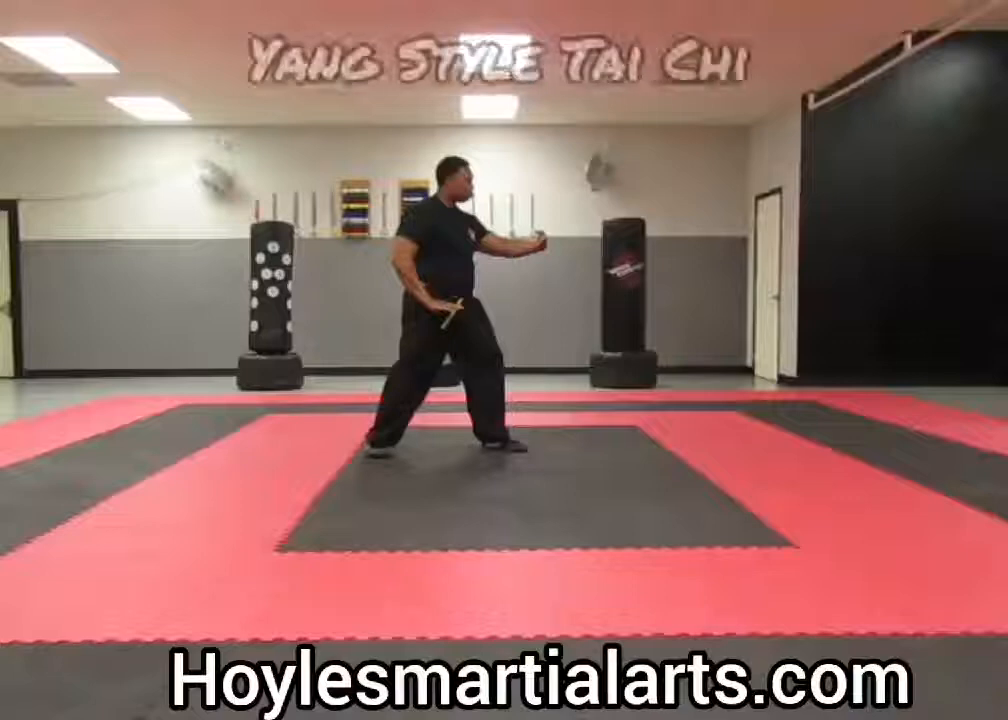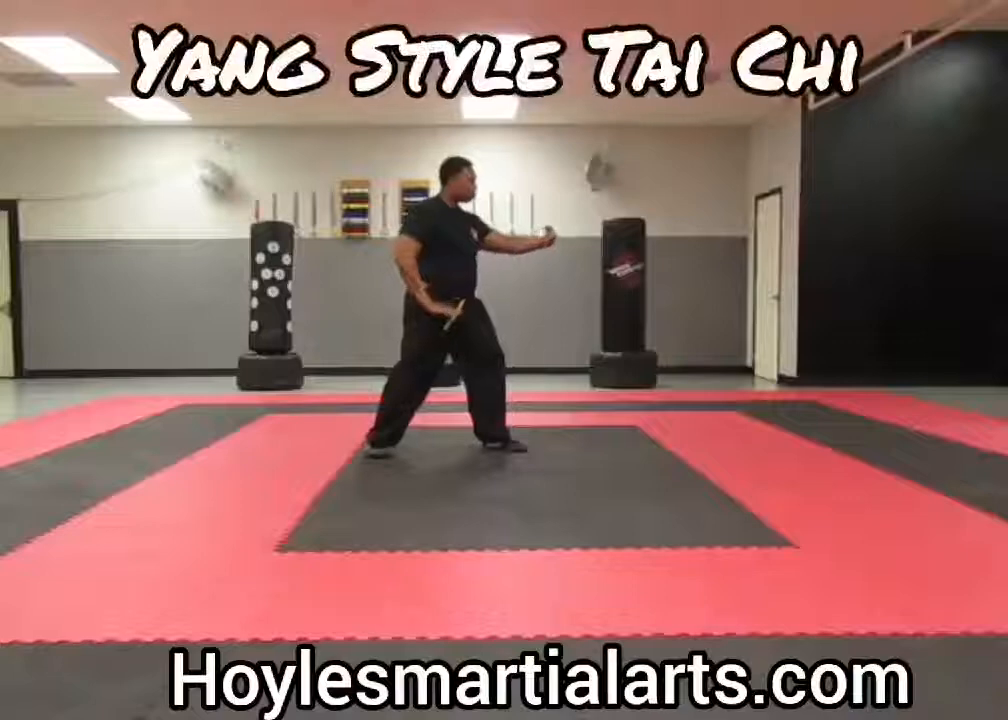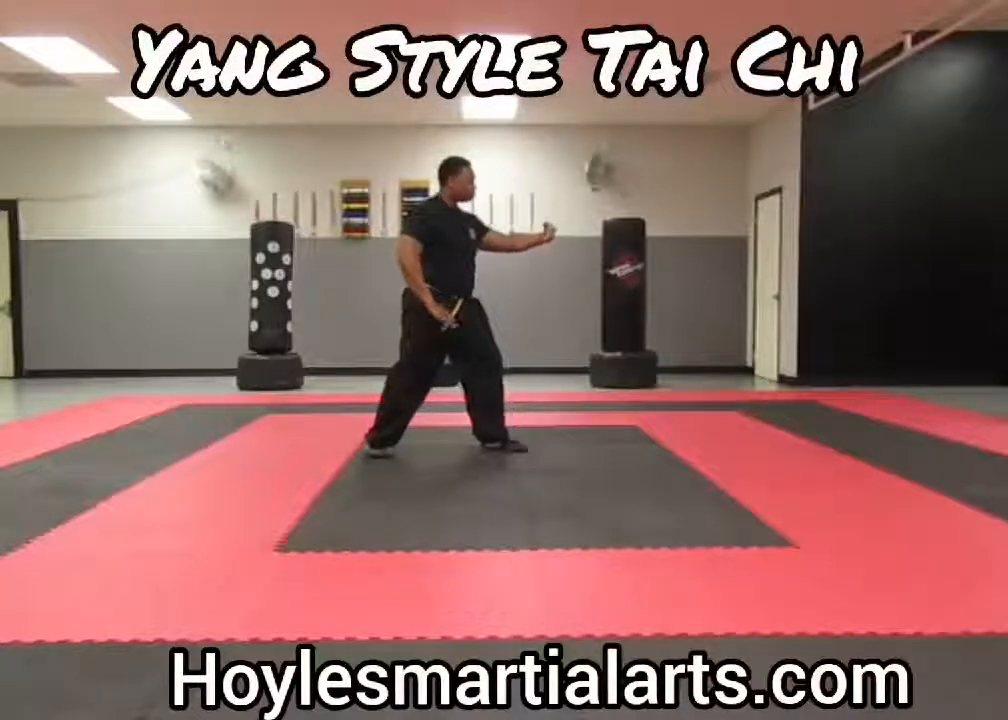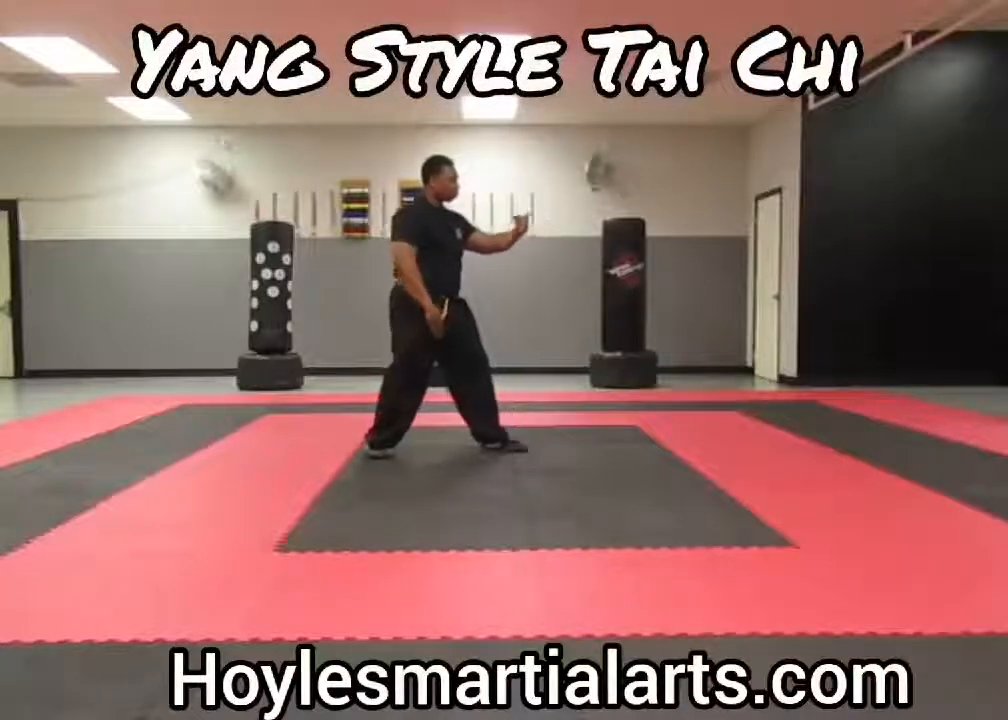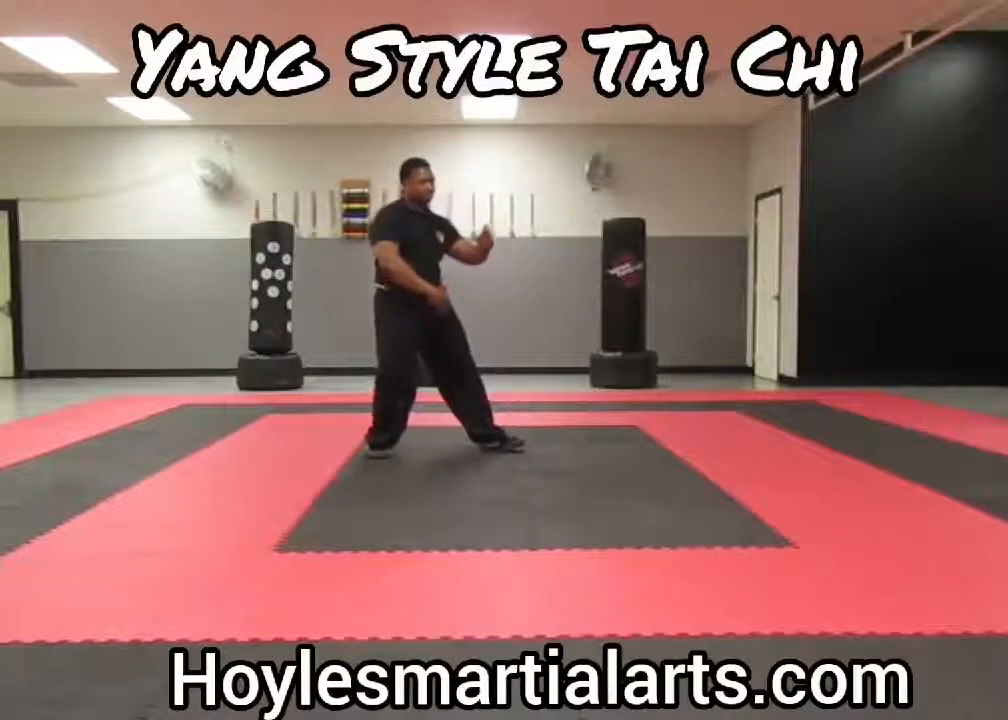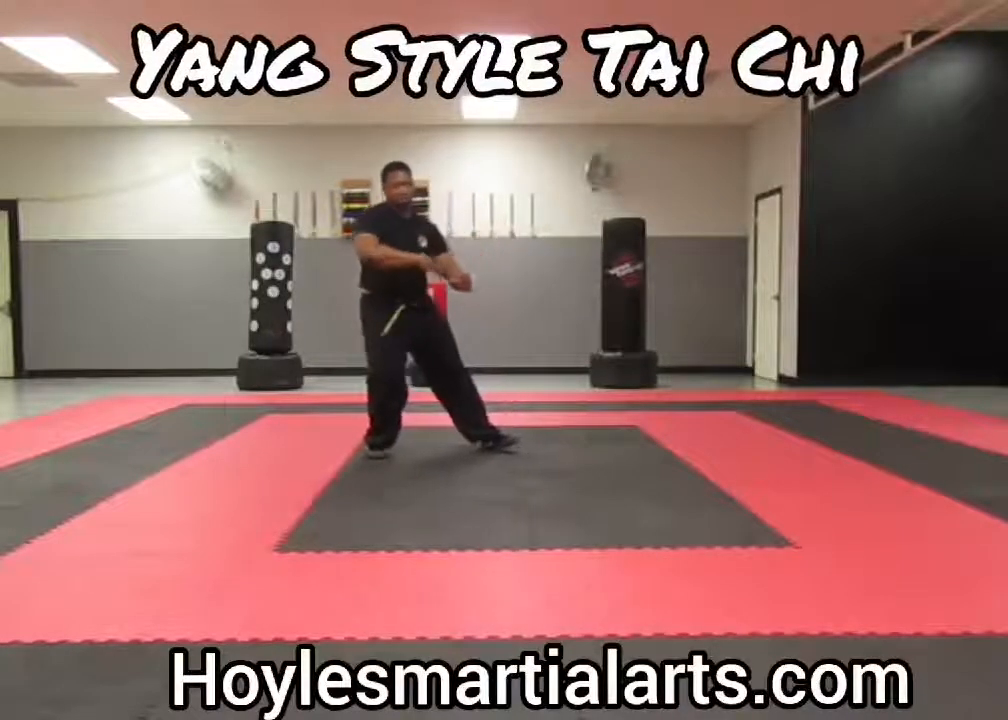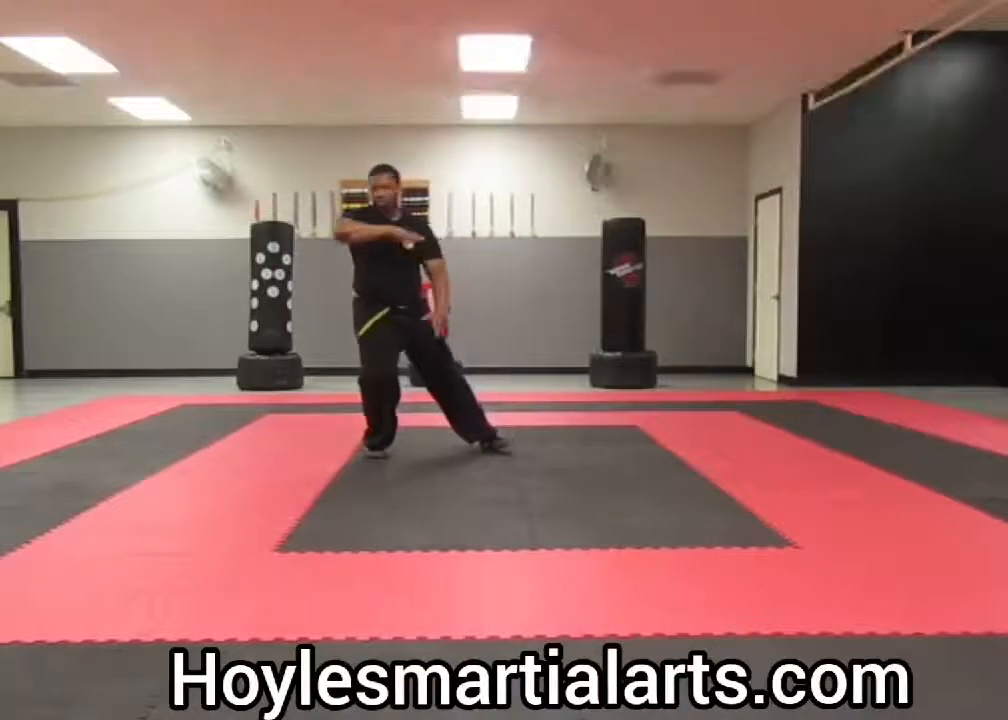
dt=0.7s
person 1, frame 1
left shoulder: (466, 220)
right shoulder: (423, 214)
left elbow: (500, 246)
right elbow: (401, 259)
left wrist: (534, 246)
right wrist: (427, 300)
left hip: (464, 307)
right hip: (429, 311)
left knee: (487, 364)
right knee: (412, 373)
left ankle: (494, 435)
right ankle: (380, 439)
person 1, frame 2
left shoulder: (468, 221)
right shoulder: (426, 213)
left elbow: (505, 243)
right elbow: (403, 256)
left wrist: (540, 241)
right wrist: (425, 300)
left hip: (465, 307)
right hip: (431, 311)
left knee: (489, 365)
right knee: (413, 373)
left ankle: (494, 435)
right ankle: (380, 439)
person 1, frame 3
left shoulder: (466, 220)
right shoulder: (426, 214)
left elbow: (505, 242)
right elbow: (406, 256)
left wrist: (540, 239)
right wrist: (429, 302)
left hip: (462, 307)
right hip: (430, 309)
left knee: (486, 365)
right knee: (412, 374)
left ankle: (493, 436)
right ankle: (380, 439)
person 1, frame 4
left shoulder: (453, 219)
right shoulder: (411, 216)
left elbow: (488, 243)
right elbow: (404, 262)
left wrist: (515, 234)
right wrist: (428, 306)
left hip: (450, 305)
right hip: (415, 307)
left knee: (473, 367)
right knee: (407, 375)
left ankle: (491, 436)
right ankle: (380, 440)
person 1, frame 5
left shoulder: (437, 223)
right shoulder: (390, 218)
left elbow: (468, 255)
right elbow: (389, 261)
left wrist: (483, 247)
right wrist: (427, 289)
left hip: (434, 305)
right hip: (397, 307)
left knee: (460, 369)
right knee: (397, 374)
left ankle: (488, 435)
right ankle: (380, 440)
person 1, frame 6
left shoulder: (424, 226)
right shoulder: (372, 219)
left elbow: (446, 263)
right elbow: (367, 252)
left wrist: (459, 278)
right wrist: (415, 259)
left hip: (420, 307)
right hip: (382, 309)
left knee: (450, 370)
right knee: (386, 376)
left ankle: (484, 434)
right ankle: (379, 439)
person 1, frame 7
left shoulder: (419, 226)
right shoulder: (361, 218)
left elbow: (438, 271)
right elbow: (342, 231)
left wrist: (441, 308)
right wrist: (391, 231)
left hip: (413, 311)
right hip: (374, 313)
left knee: (445, 372)
right knee: (378, 376)
left ankle: (483, 435)
right ankle: (378, 440)
